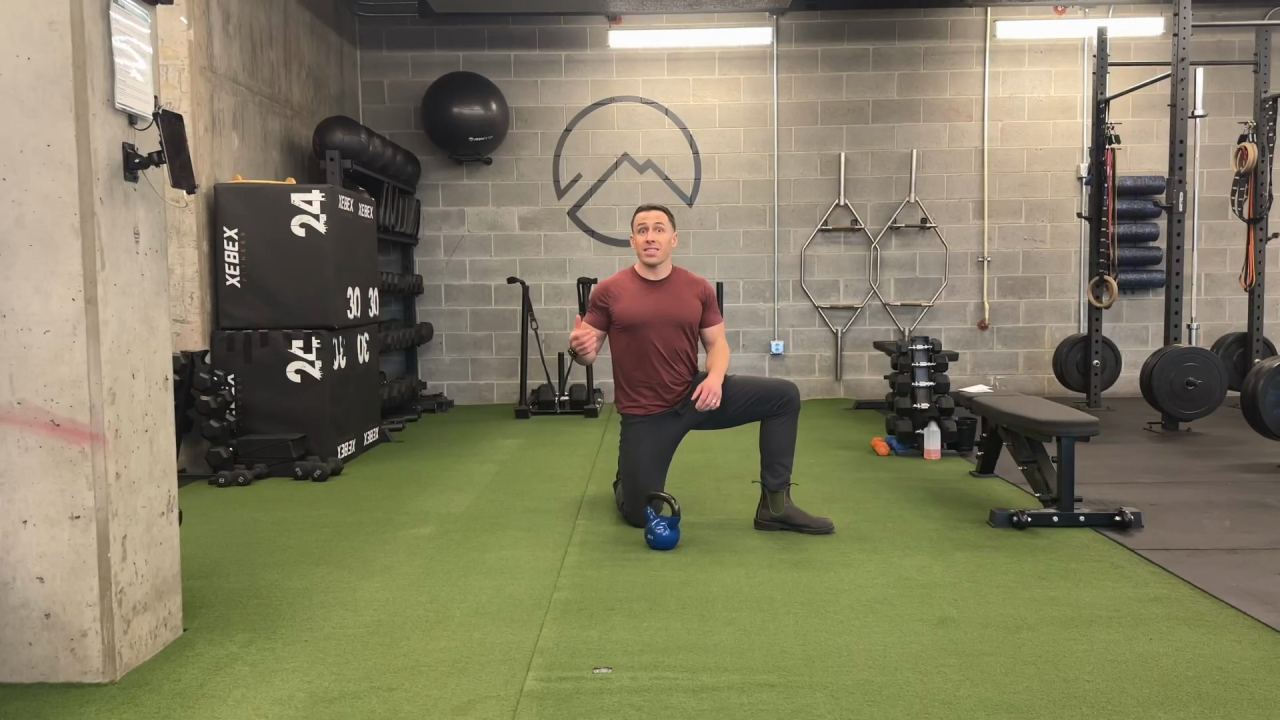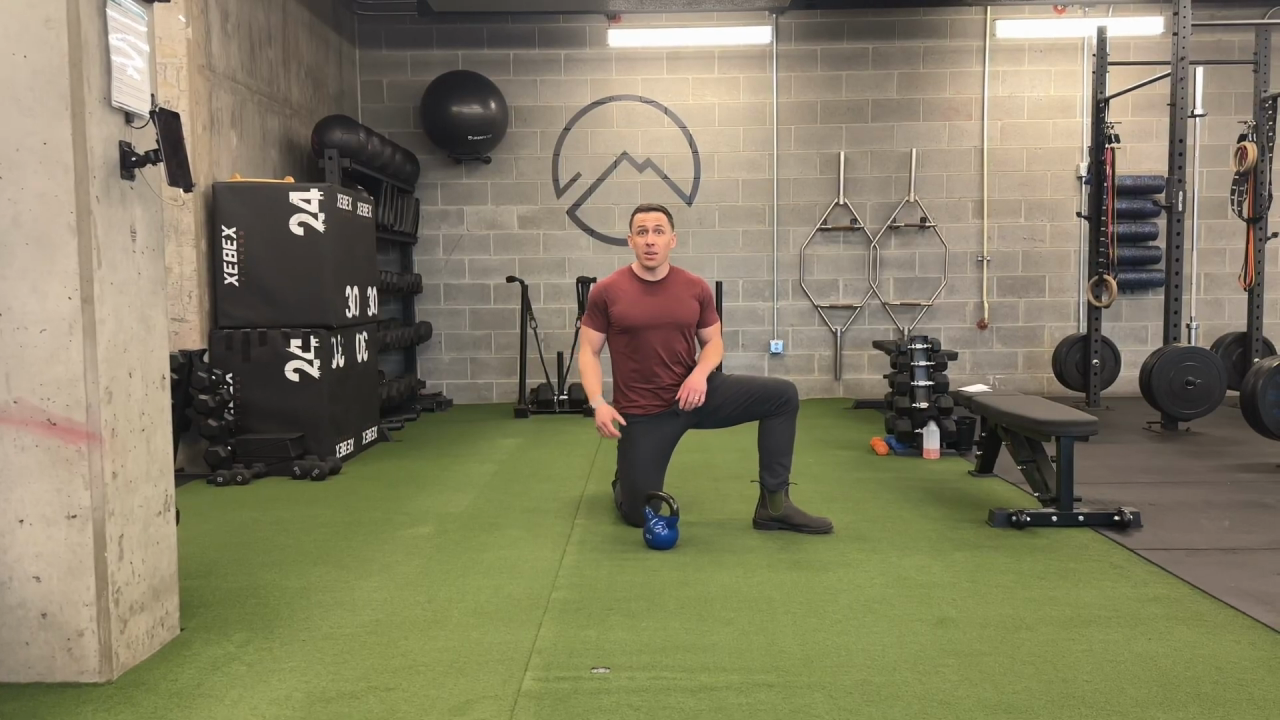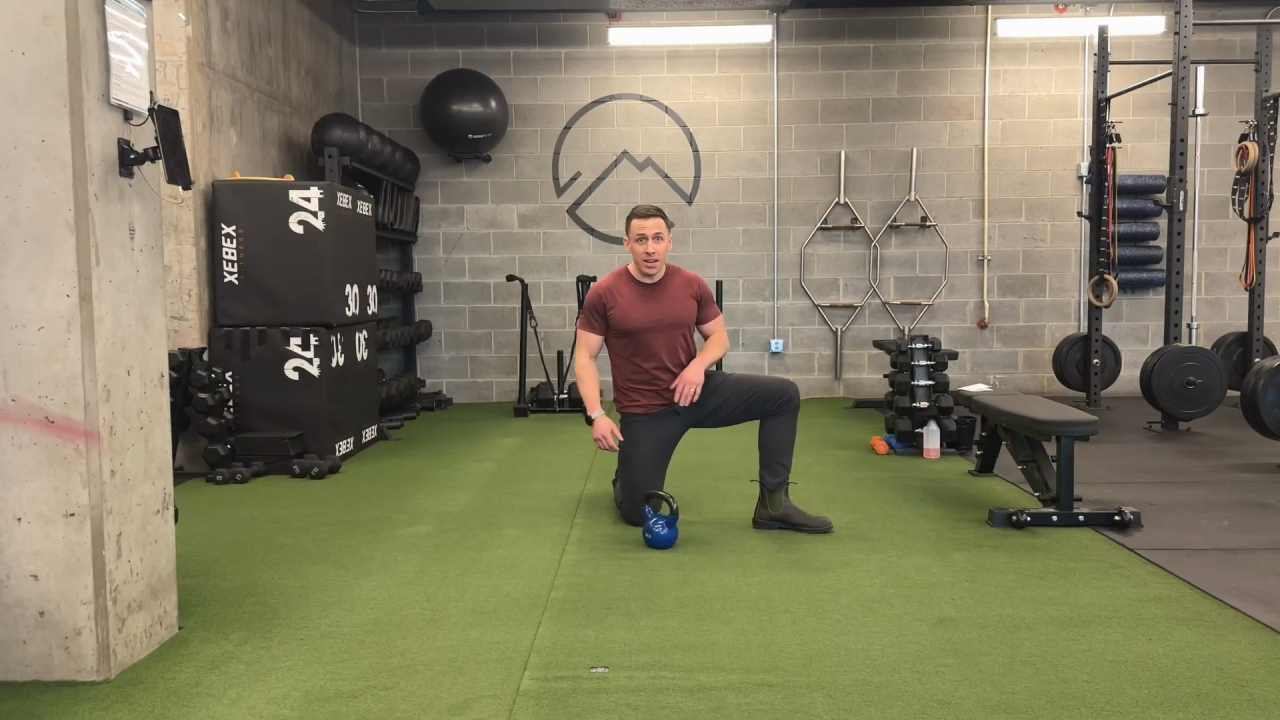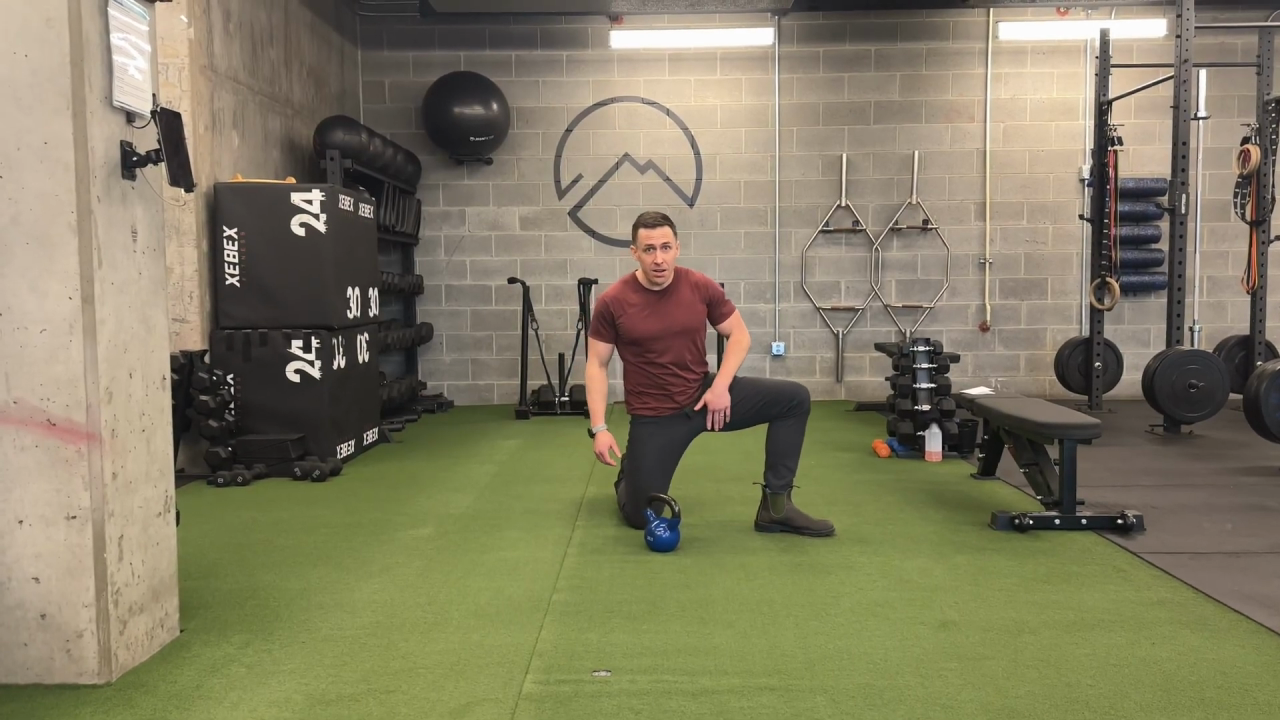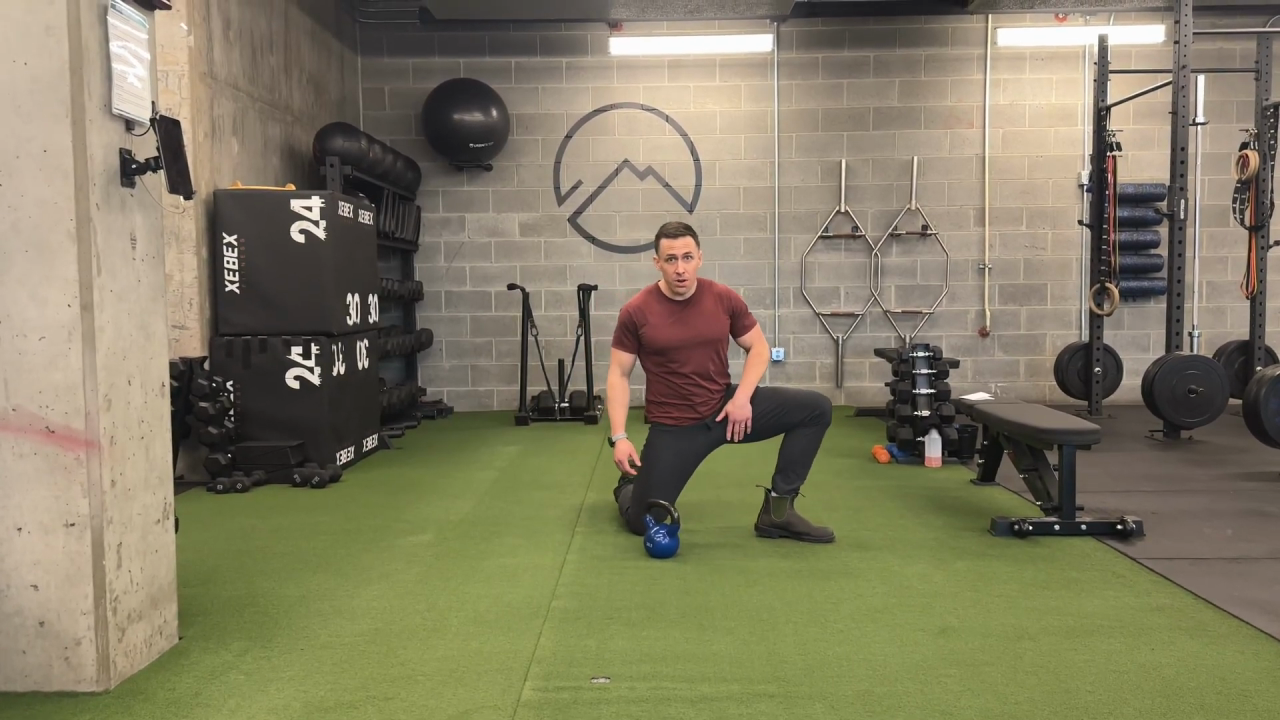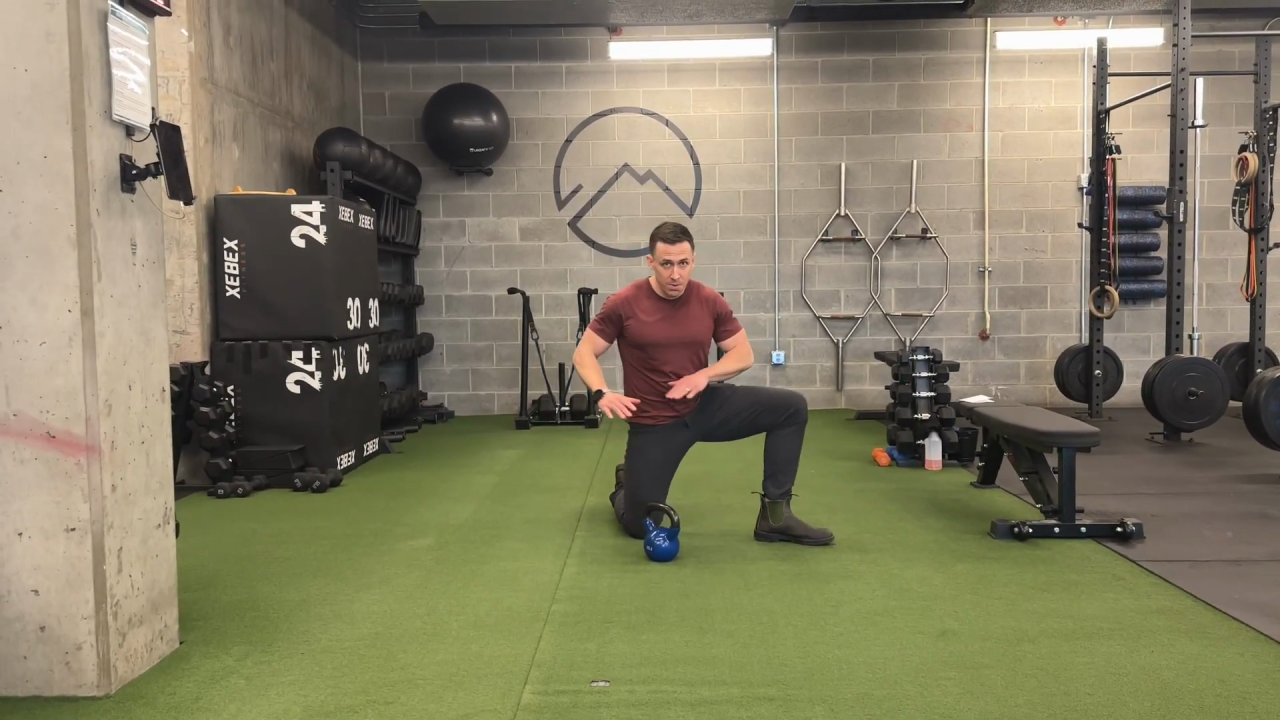
dt=0.5s
person 1, frame 1
left shoulder: (698, 288)
right shoulder: (609, 291)
left elbow: (717, 343)
right elbow: (589, 349)
left wrist: (715, 376)
right wrist: (580, 350)
left hip: (695, 395)
right hip: (645, 413)
left knee: (784, 396)
right knee: (640, 515)
left ankle: (775, 505)
right ankle: (627, 479)
person 1, frame 2
left shoulder: (695, 288)
right shoulder: (607, 291)
left elbow: (713, 342)
right elbow: (589, 351)
left wrist: (701, 373)
right wrist: (599, 404)
left hip: (691, 395)
right hip: (643, 412)
left knee: (782, 395)
right knee: (639, 514)
left ankle: (773, 504)
right ankle: (623, 478)
person 1, frame 3
left shoulder: (692, 285)
right shoulder: (604, 294)
left elbow: (719, 337)
right elbow: (585, 357)
left wrist: (699, 366)
right wrist: (596, 415)
left hip: (695, 392)
right hip: (644, 411)
left knee: (783, 395)
right knee: (640, 513)
left ankle: (773, 504)
right ankle: (625, 477)
person 1, frame 4
left shoulder: (701, 287)
right shoulder: (613, 301)
left elbow: (739, 336)
right elbow: (596, 365)
left wrist: (720, 386)
right wrist: (598, 428)
left hip: (704, 395)
right hip: (654, 415)
left knee: (794, 398)
right knee: (641, 516)
left ankle: (775, 505)
right ankle: (629, 474)
person 1, frame 5
left shoulder: (724, 298)
right shoulder: (636, 312)
left elbow: (758, 348)
right elbow: (618, 375)
left wrist: (742, 398)
right wrist: (619, 437)
left hip: (725, 407)
right hip: (674, 425)
left knee: (817, 408)
right knee: (643, 521)
left ankle: (777, 509)
right ankle: (629, 486)
person 1, frame 6
left shoulder: (710, 301)
right shoulder: (623, 304)
left elbow: (743, 354)
right elbow: (584, 354)
left wrist: (704, 375)
right wrist: (602, 392)
left hip: (704, 406)
right hip: (653, 423)
left knee: (791, 407)
right knee: (639, 525)
left ankle: (775, 513)
right ankle: (624, 489)
